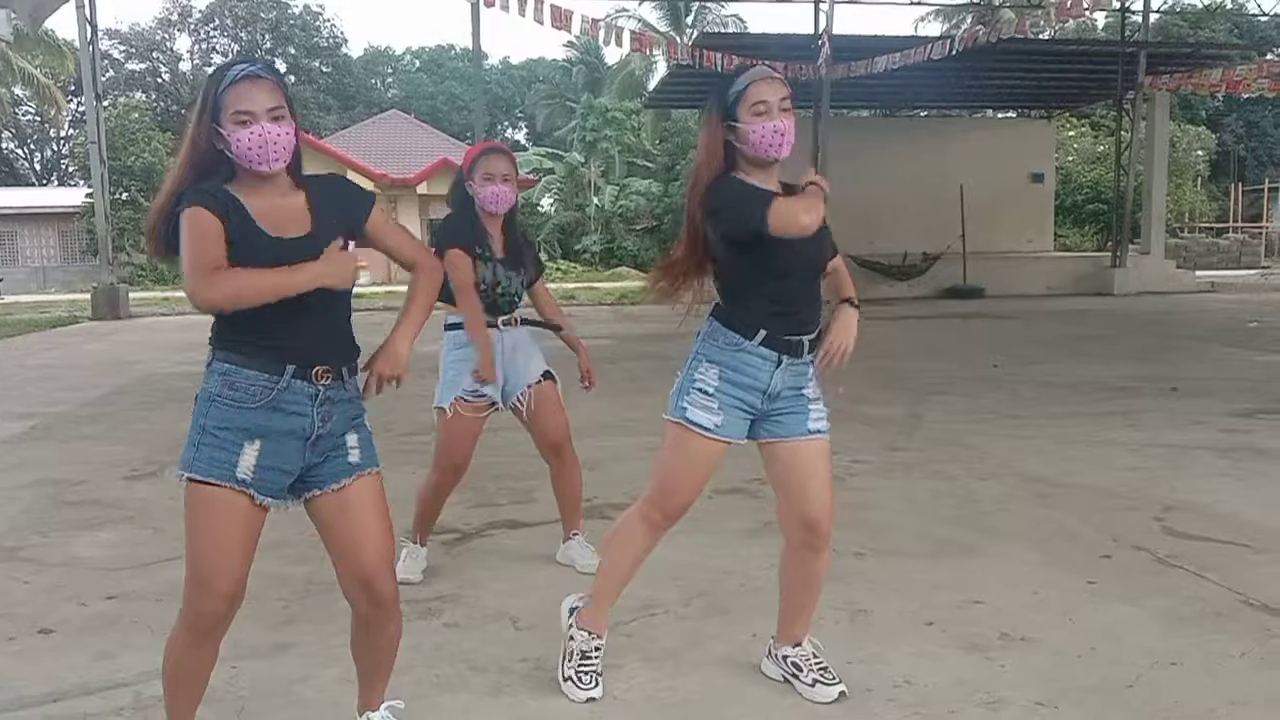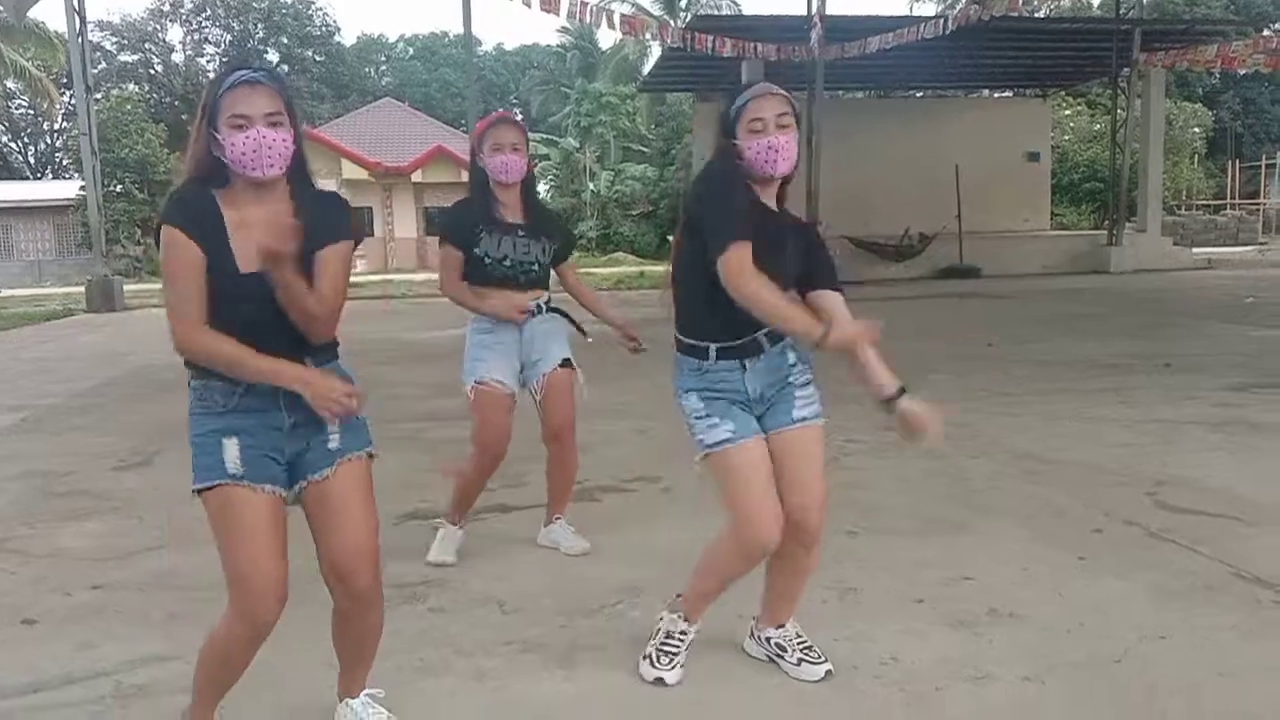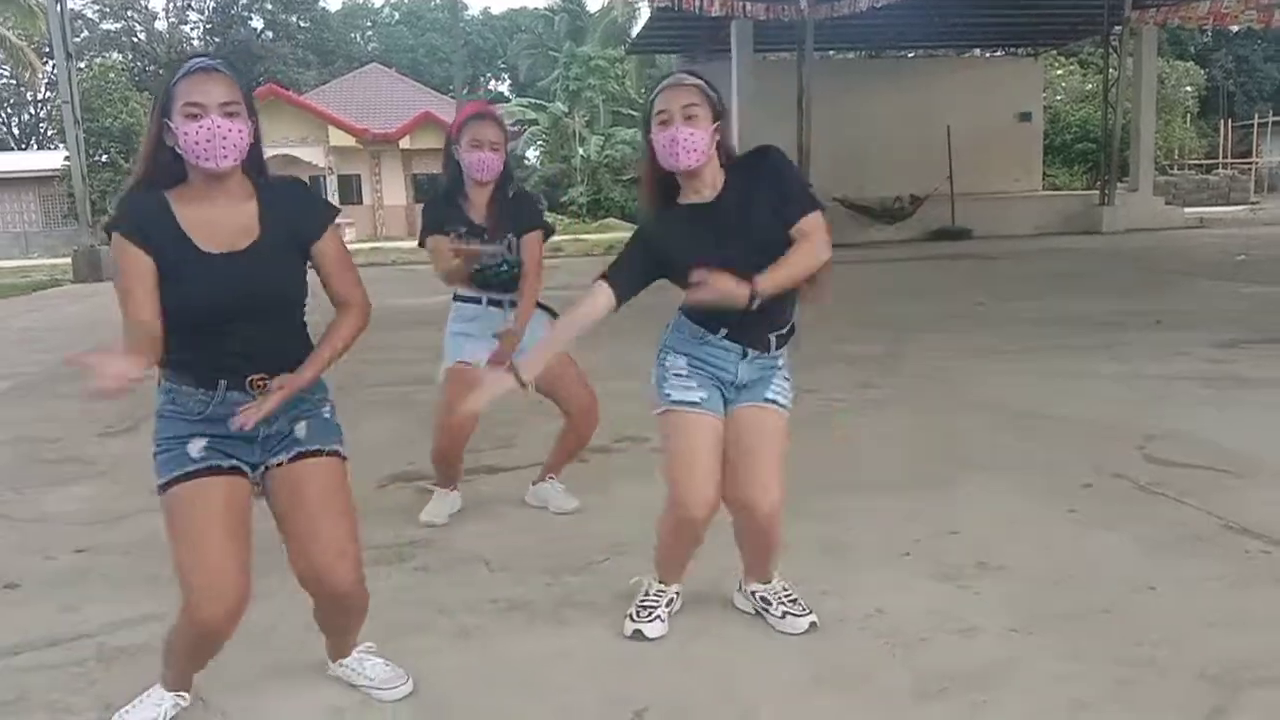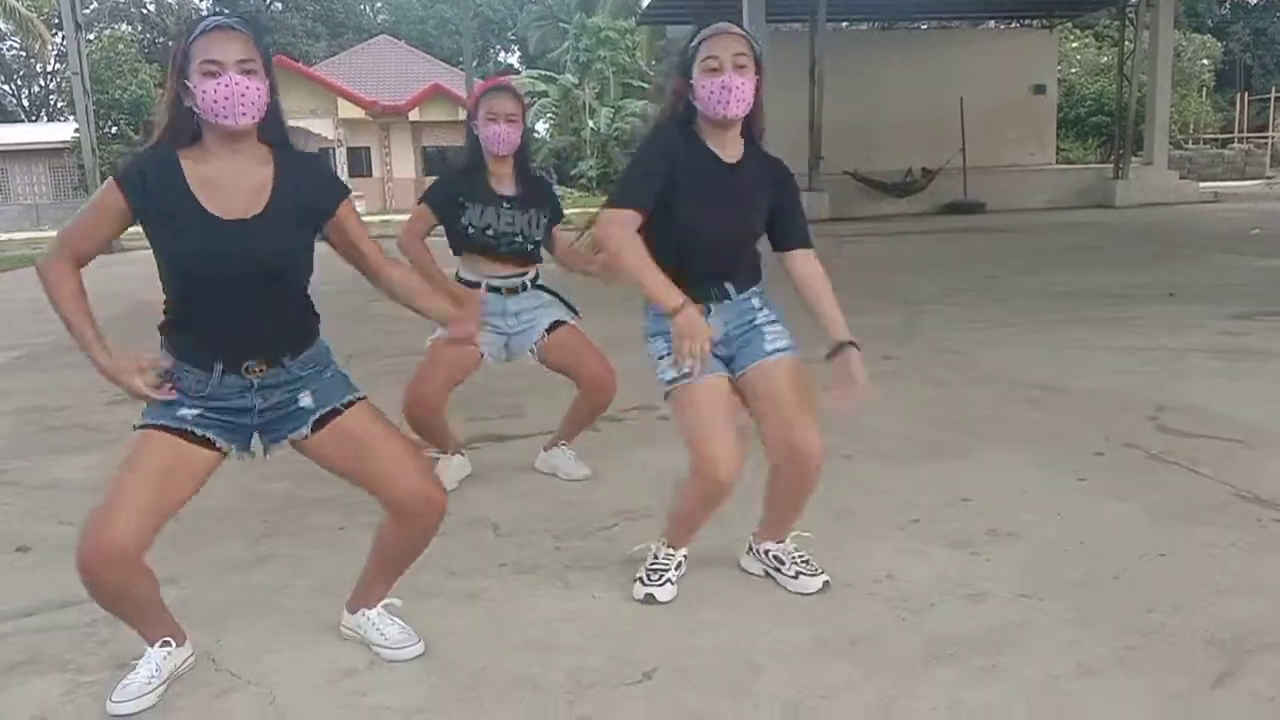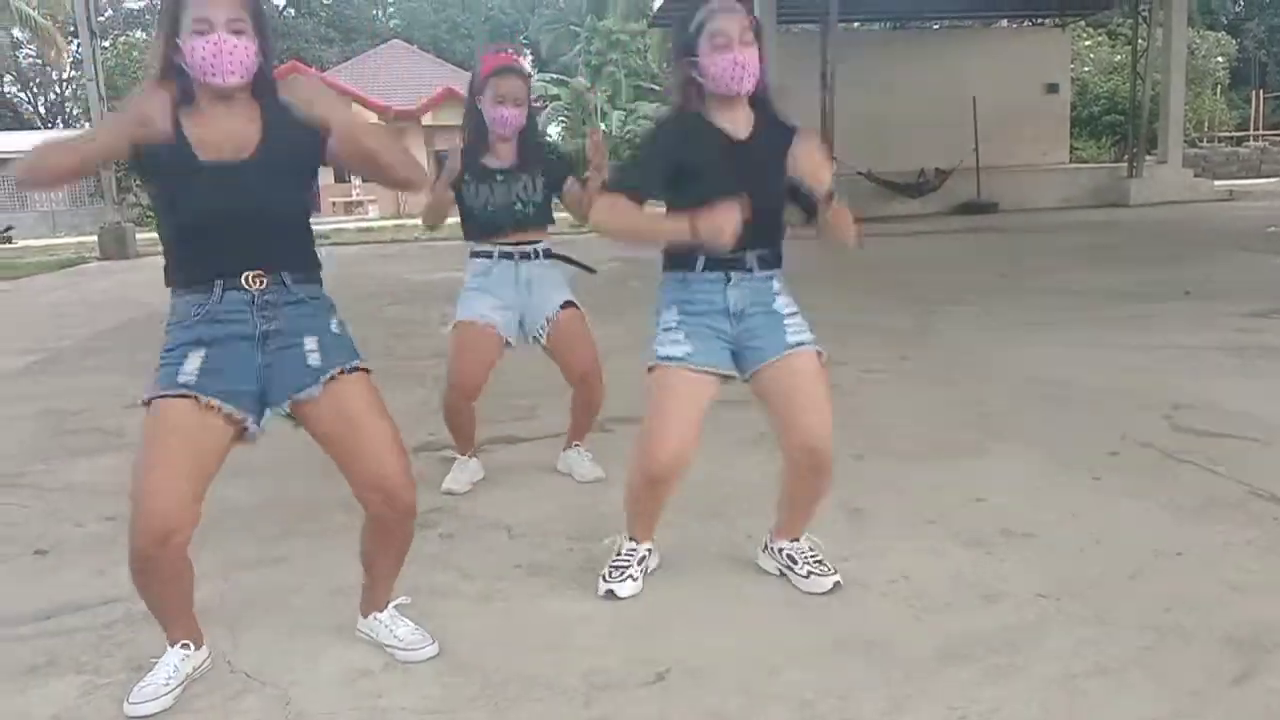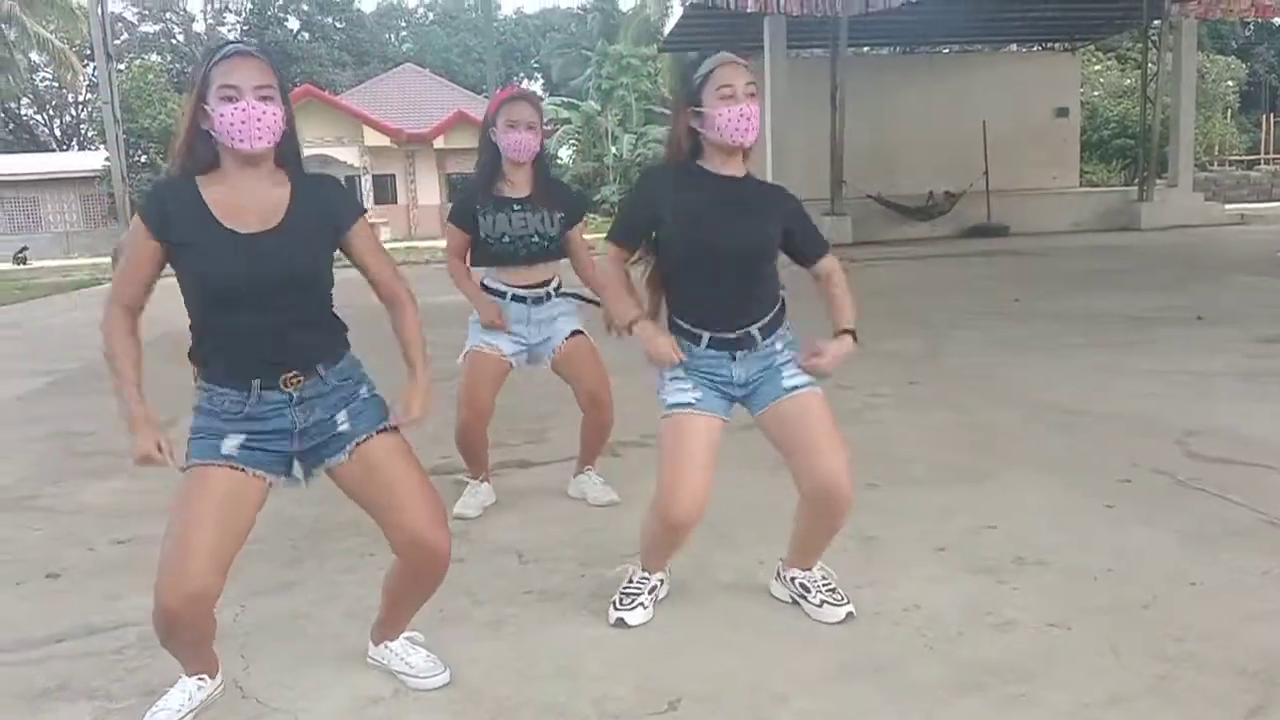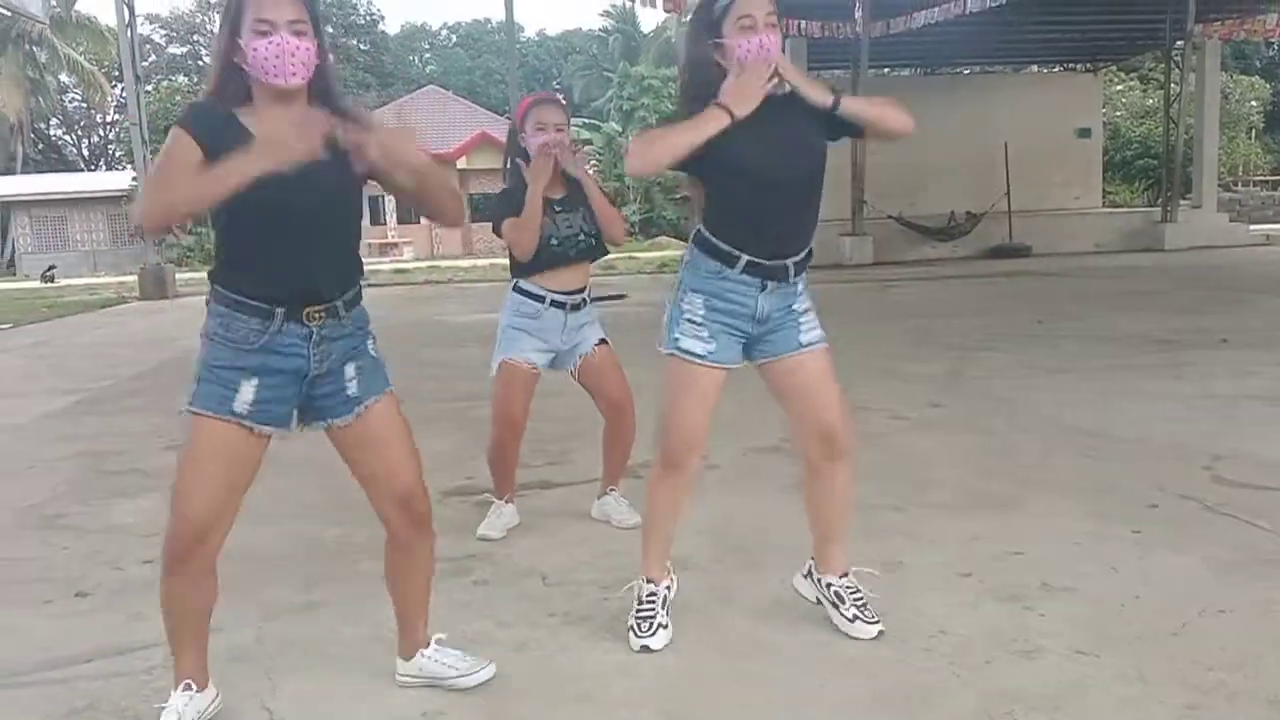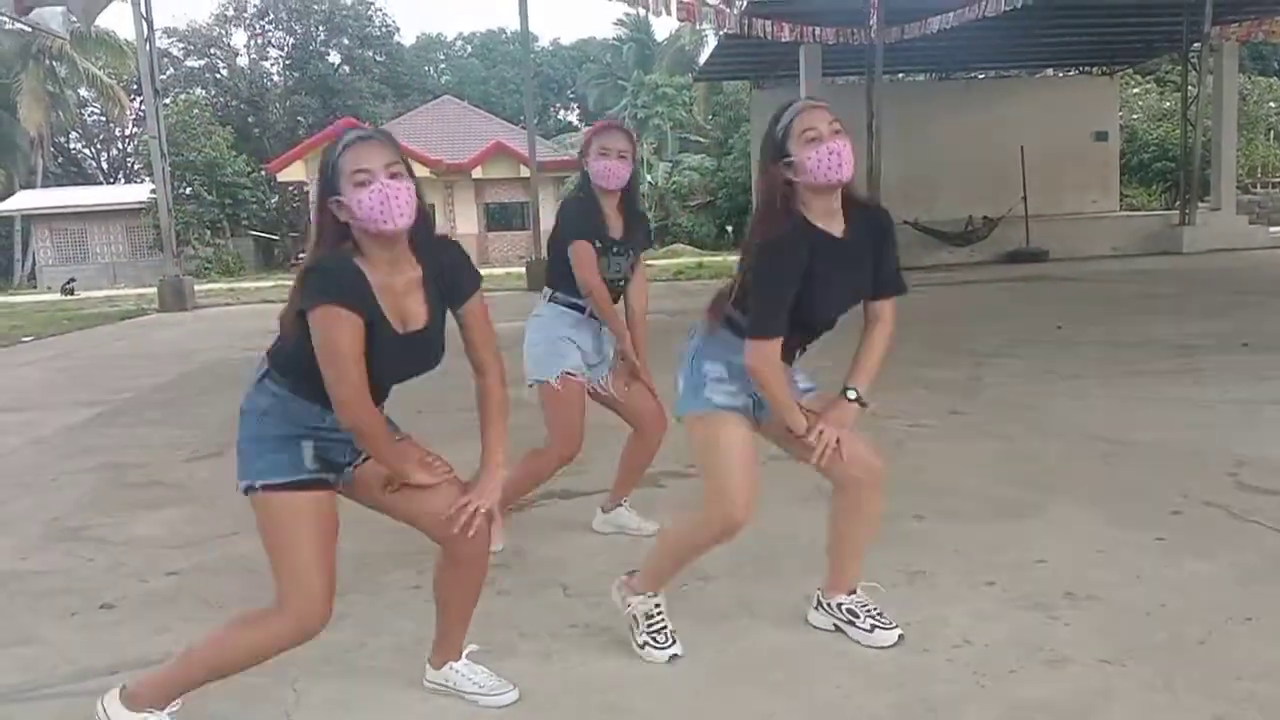
dt=0.5s
person 1, frame 1
left shoulder: (337, 196)
right shoulder: (207, 203)
left elbow: (428, 263)
right elbow: (209, 289)
left wrist: (401, 340)
right wrist: (321, 272)
left hip: (338, 407)
right hip: (247, 403)
left knee: (376, 587)
right knee: (212, 601)
person 1, frame 2
left shoulder: (326, 213)
right shoulder: (190, 211)
left elbow: (323, 326)
right elbow: (189, 338)
left wrist: (281, 265)
right wrist: (300, 378)
left hip: (324, 408)
right hip: (233, 410)
left knee: (357, 580)
right knee: (260, 602)
person 1, frame 3
left shoulder: (297, 203)
right shoulder: (141, 217)
left elbow: (355, 307)
right elbow: (147, 338)
left wrist: (294, 383)
right wrist: (123, 362)
left hip: (295, 405)
right hip: (199, 416)
left knee: (336, 578)
right knee: (215, 605)
left ankle: (346, 653)
person 1, frame 4
left shoulder: (308, 174)
right shoulder: (152, 173)
left elbow: (378, 262)
right elbow: (58, 261)
left wrist: (452, 315)
right wrist: (106, 359)
left hip: (299, 374)
right hip: (197, 385)
left knee: (422, 501)
right knee: (103, 554)
left ankle: (365, 607)
right ankle: (166, 644)
person 1, frame 5
left shoulder: (298, 119)
right shoulder: (154, 123)
left elbow: (407, 175)
right elbow: (31, 173)
left wrist: (345, 119)
right wrist: (123, 127)
left hip: (301, 318)
right hip: (206, 328)
left knee: (394, 493)
right knee: (155, 532)
left ankle: (377, 609)
right ankle: (185, 645)
person 1, frame 6
left shoulder: (324, 196)
right shoulder: (169, 204)
left elbow: (393, 287)
right elbow: (121, 313)
left wrist: (418, 374)
right wrist: (137, 415)
left hip: (334, 391)
right hip: (233, 410)
left knee: (430, 544)
right knee: (181, 598)
left ankle: (389, 638)
person 1, frame 7
left shoulder: (348, 127)
right shoulder: (211, 124)
left elbow: (447, 209)
right elbow: (153, 216)
left wrist: (405, 159)
right wrist: (259, 158)
left hip: (342, 338)
right hip: (249, 342)
left knee: (409, 505)
right knee: (190, 535)
left ankle: (417, 652)
person 1, frame 8
left shoulder: (446, 260)
right shoulder: (333, 281)
left elbow: (489, 367)
right elbow: (352, 405)
left wrist: (493, 469)
right wrist: (402, 464)
left hip: (358, 427)
right hip: (285, 427)
left knee: (468, 524)
right knee: (306, 613)
left ankle: (446, 663)
person 2, frame 1
left shoulder: (793, 197)
right shoulder: (727, 194)
left elbow: (835, 264)
right elbow: (802, 220)
left wrist: (847, 309)
right wrist: (815, 188)
left hip: (797, 372)
right hip: (730, 363)
left knee: (813, 524)
right knee: (662, 506)
left ankle: (790, 649)
right ankle: (588, 623)
person 2, frame 2
left shoulder: (801, 232)
right shoulder: (718, 185)
left elbow: (837, 313)
right elbow: (739, 277)
left wrist: (896, 395)
right wrist: (826, 335)
left hip: (782, 371)
right hip: (709, 379)
left knee: (805, 522)
right knee: (760, 531)
left ankle: (773, 630)
right ankle: (680, 619)
person 2, frame 3
left shoulder: (766, 170)
right shoulder: (661, 231)
left elbow: (816, 246)
right elbow: (595, 301)
left wrist: (748, 291)
right wrist: (519, 371)
left hip: (764, 363)
right hip: (696, 356)
left knee: (759, 501)
right knee: (693, 502)
left ankle: (760, 585)
right ankle: (663, 586)
person 2, frame 4
left shoulder: (773, 173)
right shoulder: (667, 144)
left elbow: (802, 263)
right elbow: (612, 230)
left wrist: (843, 344)
right wrist: (677, 305)
left hip: (750, 312)
right hip: (680, 318)
left knee: (802, 451)
right knee: (719, 467)
left ankle: (768, 544)
right ankle: (670, 550)
person 2, frame 5
left shoulder: (783, 136)
right shoulder: (678, 134)
left elbow: (844, 236)
right elbow: (605, 214)
left wrist: (824, 190)
right wrist: (692, 228)
left hip: (766, 297)
right hip: (694, 298)
left knee: (815, 447)
right knee: (662, 459)
left ankle: (785, 542)
right ankle: (637, 544)
person 2, frame 6
left shoulder: (775, 200)
right shoulder: (662, 186)
left elbow: (830, 271)
right elbow: (613, 262)
left wrist: (844, 335)
right wrist: (638, 326)
left hip: (772, 355)
right hip: (696, 364)
left knee: (833, 486)
right knee: (681, 507)
left ankle: (799, 571)
right ankle: (649, 572)
person 2, frame 7
left shoulder: (807, 109)
right shoulder: (706, 106)
left elbow: (902, 124)
right elbow: (638, 161)
left wrist: (820, 95)
right wrist: (725, 110)
left hip: (788, 295)
right hip: (715, 292)
left knee: (829, 438)
right knee: (679, 452)
left ankle: (829, 574)
right ankle: (654, 583)
person 2, frame 8
left shoulder: (873, 225)
right shoulder: (782, 242)
left elbow: (882, 315)
right elbow: (758, 353)
left wrist: (849, 400)
right wrist: (801, 422)
left hip: (777, 369)
right hip: (724, 365)
left knee: (863, 469)
right knee: (730, 510)
left ankle: (837, 597)
right ankle: (639, 591)
person 3, frame 1
left shoulder: (521, 243)
right shoulder: (455, 228)
left elbow: (543, 299)
right elbow: (464, 286)
left wrist: (579, 346)
right wrist: (484, 349)
left hip: (515, 340)
right hip: (468, 343)
left knee: (560, 443)
right knee: (450, 463)
left ankle: (573, 540)
right ankle: (416, 545)
person 3, frame 2
left shoulder: (546, 219)
right shoulder: (465, 214)
left elbow: (572, 280)
right elbow: (449, 281)
left wrist: (616, 322)
right wrist: (488, 307)
left hip: (547, 327)
right hip: (492, 334)
left knee: (560, 433)
right knee: (490, 446)
left ankle: (555, 524)
right ankle: (451, 526)
person 3, frame 3
left shoulder: (523, 204)
right shoulder: (441, 208)
left elbow: (532, 272)
right elbow: (448, 274)
left wrist: (518, 330)
right wrist: (460, 259)
left hip: (526, 319)
right hip: (472, 322)
left knee: (584, 409)
right knee: (452, 429)
left ankle: (546, 483)
right ankle: (447, 489)
person 3, frame 4
left shoulder: (540, 189)
right shoulder: (455, 182)
left elbow: (566, 254)
right elbow: (410, 237)
left wrist: (595, 263)
right wrist: (445, 287)
left hip: (532, 300)
right hip: (477, 302)
left knee: (601, 382)
right knee: (419, 402)
left ankle: (555, 448)
right ankle: (452, 455)
person 3, frame 5
left shoulder: (543, 152)
right shoulder: (464, 158)
left elbow: (583, 210)
right elbow: (432, 220)
left wrist: (597, 173)
right wrist: (448, 179)
left hip: (542, 271)
right hip: (489, 276)
left knee: (587, 374)
right knee: (460, 387)
left ankle: (574, 449)
right ankle: (467, 458)
person 3, frame 6
left shoulder: (558, 194)
right shoulder: (474, 195)
left elbow: (580, 253)
right elbow: (455, 259)
right wrist: (482, 304)
left hip: (554, 308)
right hip: (499, 312)
left knee: (598, 397)
right knee: (470, 412)
left ankle: (584, 474)
right ankle: (480, 482)
person 3, frame 7
left shoulder: (581, 188)
right shoulder: (512, 196)
left elbow: (617, 234)
right elbow: (523, 248)
left wrist: (582, 175)
right wrist: (537, 185)
left hip: (580, 315)
right hip: (529, 315)
left knee: (620, 404)
right knee: (507, 422)
left ankle: (608, 496)
right ankle: (504, 503)
person 3, frame 8
left shoulder: (636, 223)
right shoulder: (577, 210)
left elbow: (637, 291)
right elbow: (589, 281)
left wrist: (639, 357)
right wrist: (624, 339)
left hip: (600, 335)
right hip: (560, 327)
left knee: (652, 419)
right knee: (565, 443)
left ankle: (613, 508)
